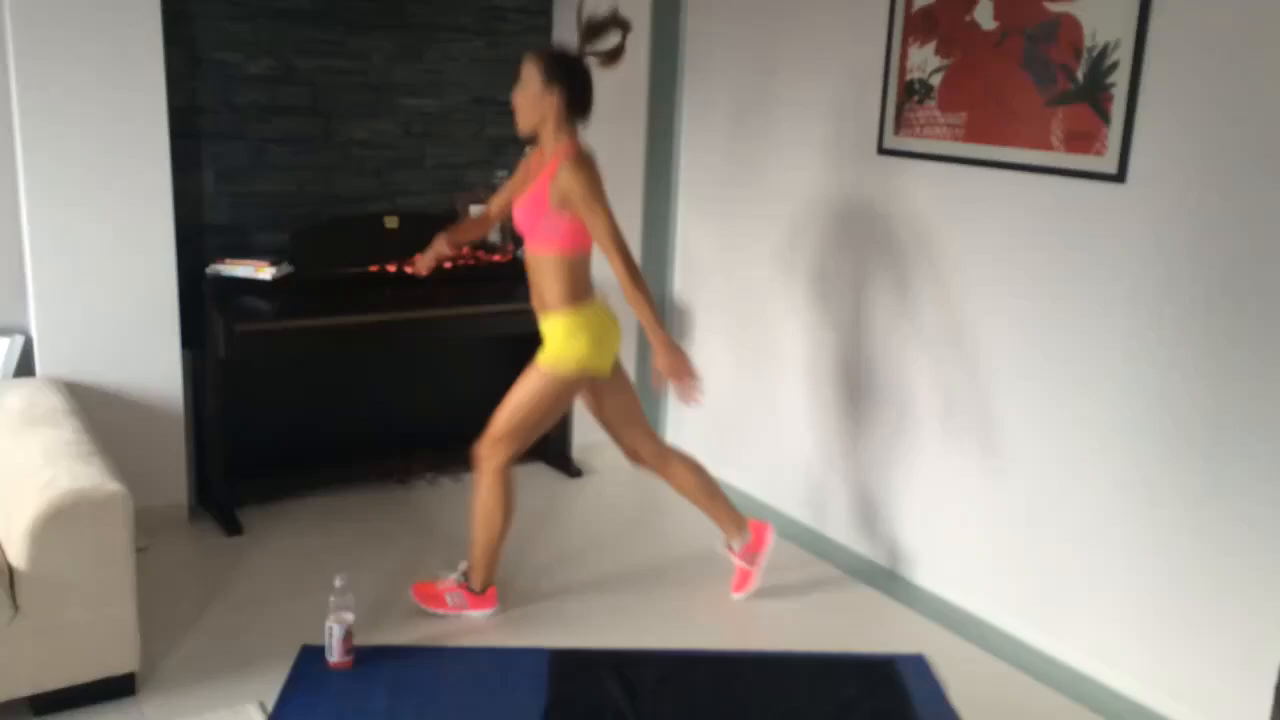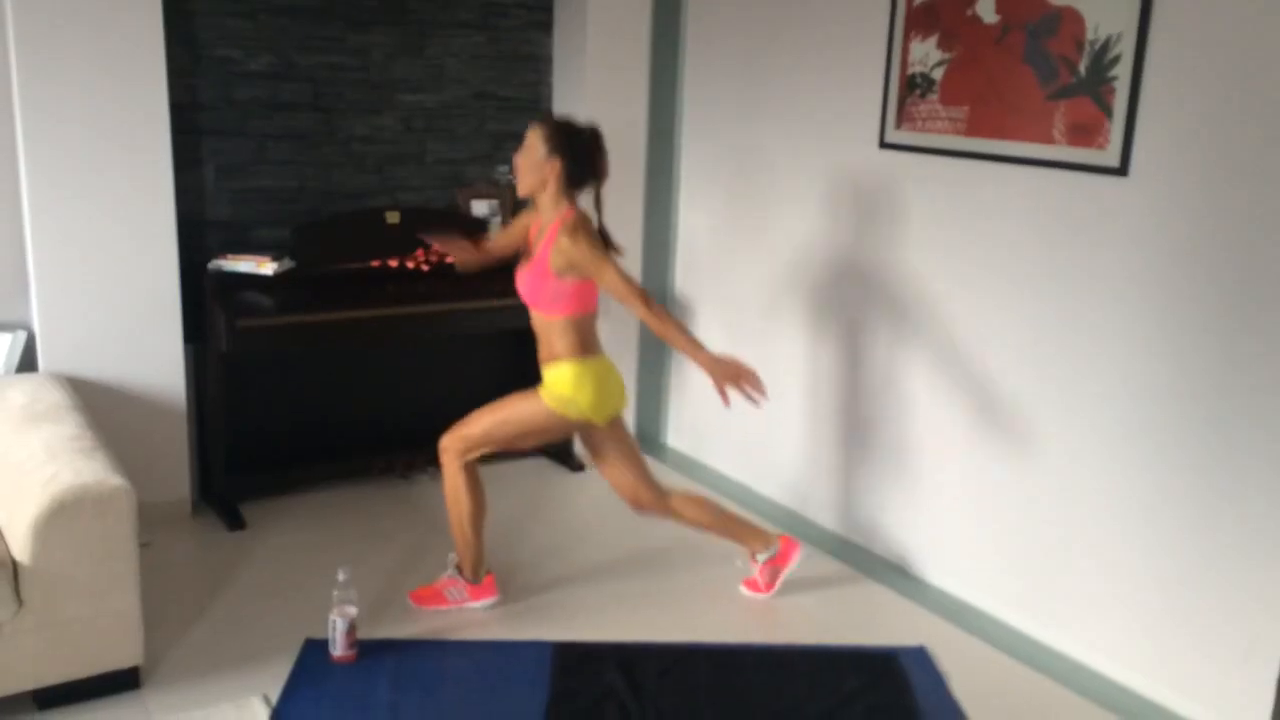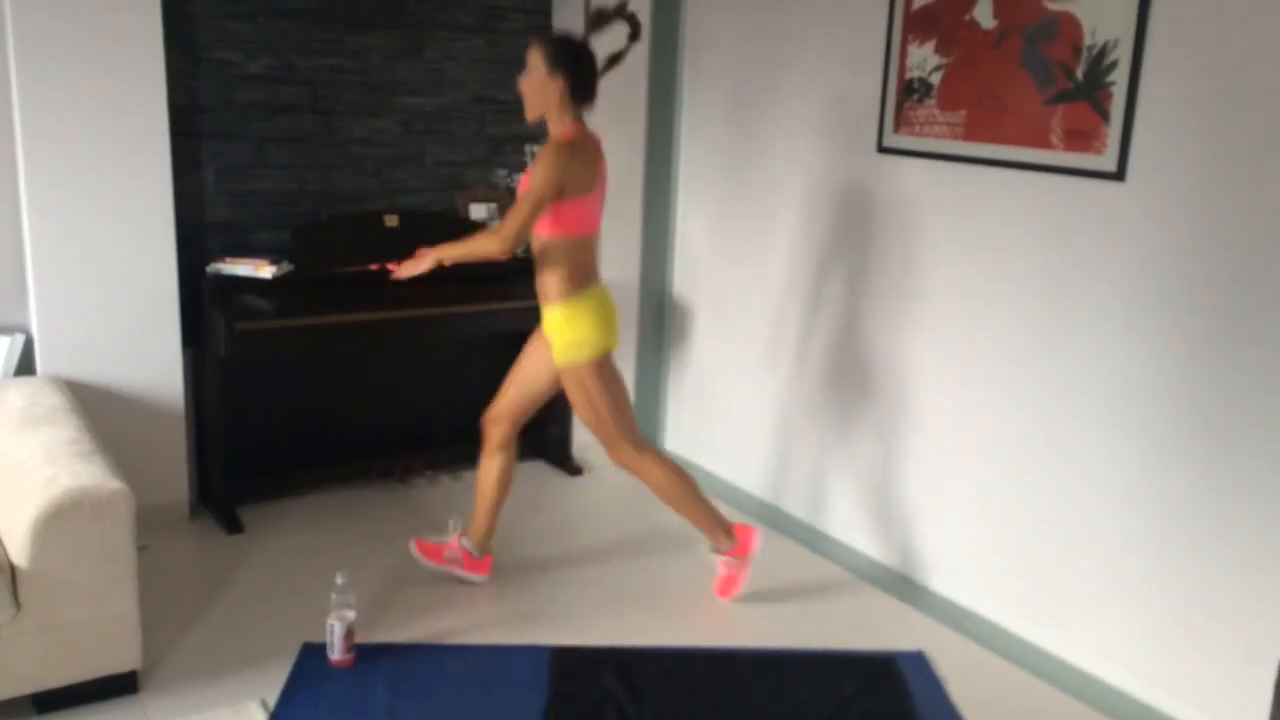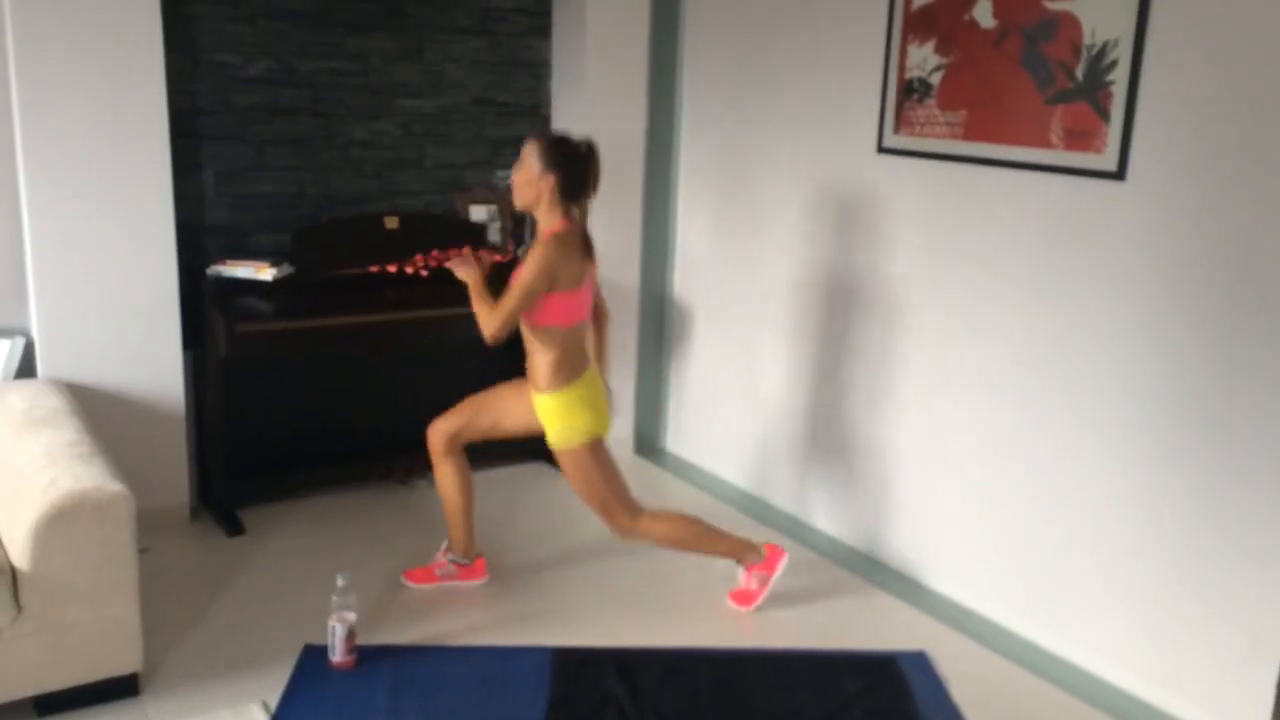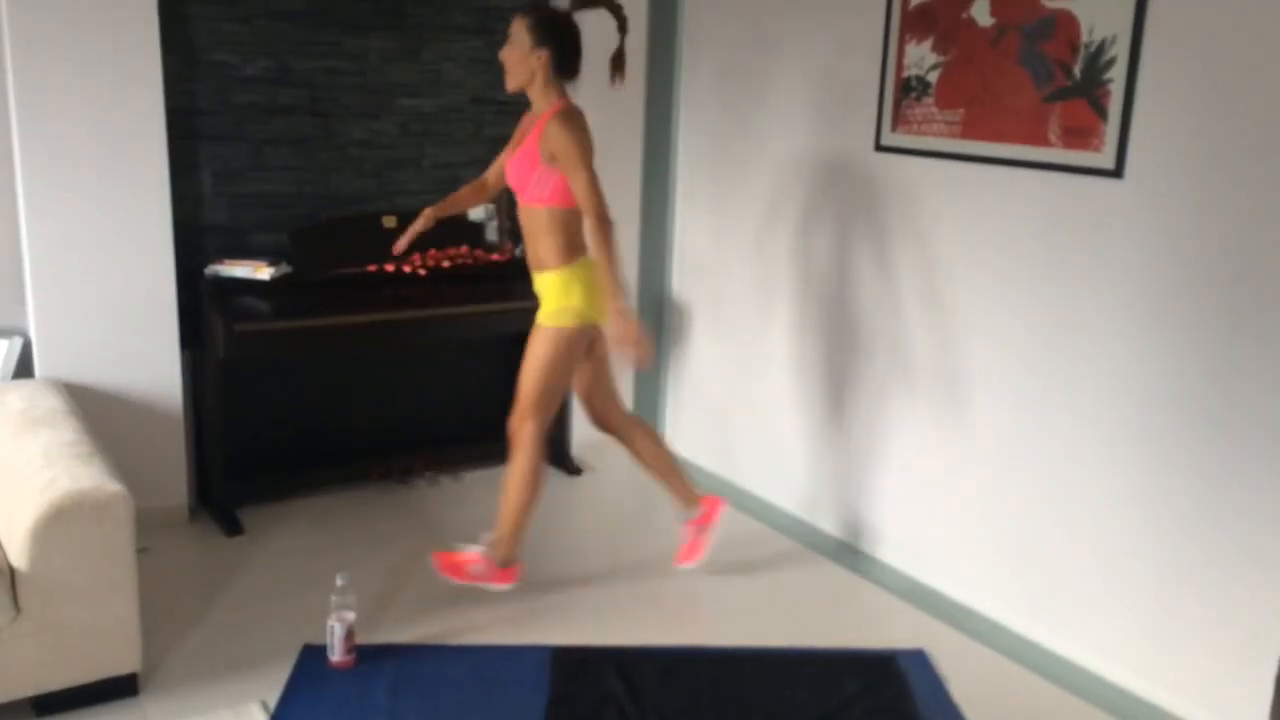
dt=0.4s
person 1, frame 1
left shoulder: (572, 168)
right shoulder: (538, 162)
left elbow: (619, 256)
right elbow: (493, 214)
left wrist: (661, 342)
right wrist: (449, 240)
left hip: (576, 337)
right hip: (575, 335)
left knee: (491, 454)
right knee: (642, 447)
left ankle: (473, 588)
right ankle: (744, 535)
person 1, frame 2
left shoulder: (572, 235)
right shoulder: (536, 221)
left elbow: (641, 302)
right elbow: (486, 251)
left wrist: (707, 360)
right wrist: (458, 249)
left hip: (575, 390)
right hip: (581, 386)
left knee: (454, 448)
right knee: (647, 498)
left ankle: (469, 579)
right ankle: (770, 549)
person 1, frame 3
left shoulder: (563, 153)
right shoulder: (582, 146)
left elbow: (504, 241)
left wrist: (433, 256)
left hip: (576, 323)
right hip: (563, 319)
left knee: (625, 449)
right knee: (499, 424)
left ankle: (730, 541)
right ankle: (473, 550)
person 1, frame 4
left shoulder: (553, 248)
right shoulder: (569, 238)
left elbow: (496, 327)
right elbow: (596, 313)
left wrist: (474, 279)
right wrist: (598, 381)
left hip: (568, 405)
right hip: (550, 392)
left knee: (626, 521)
right knee: (441, 435)
left ankle: (756, 558)
right ankle: (462, 558)
person 1, frame 5
left shoulder: (561, 123)
right shoulder: (536, 121)
left elbow: (595, 213)
right elbow: (487, 183)
left wrist: (613, 303)
right wrist: (430, 214)
left hip: (572, 291)
right hip: (559, 289)
left knee: (526, 423)
right knee: (605, 413)
left ankle: (499, 559)
right ankle: (695, 508)
